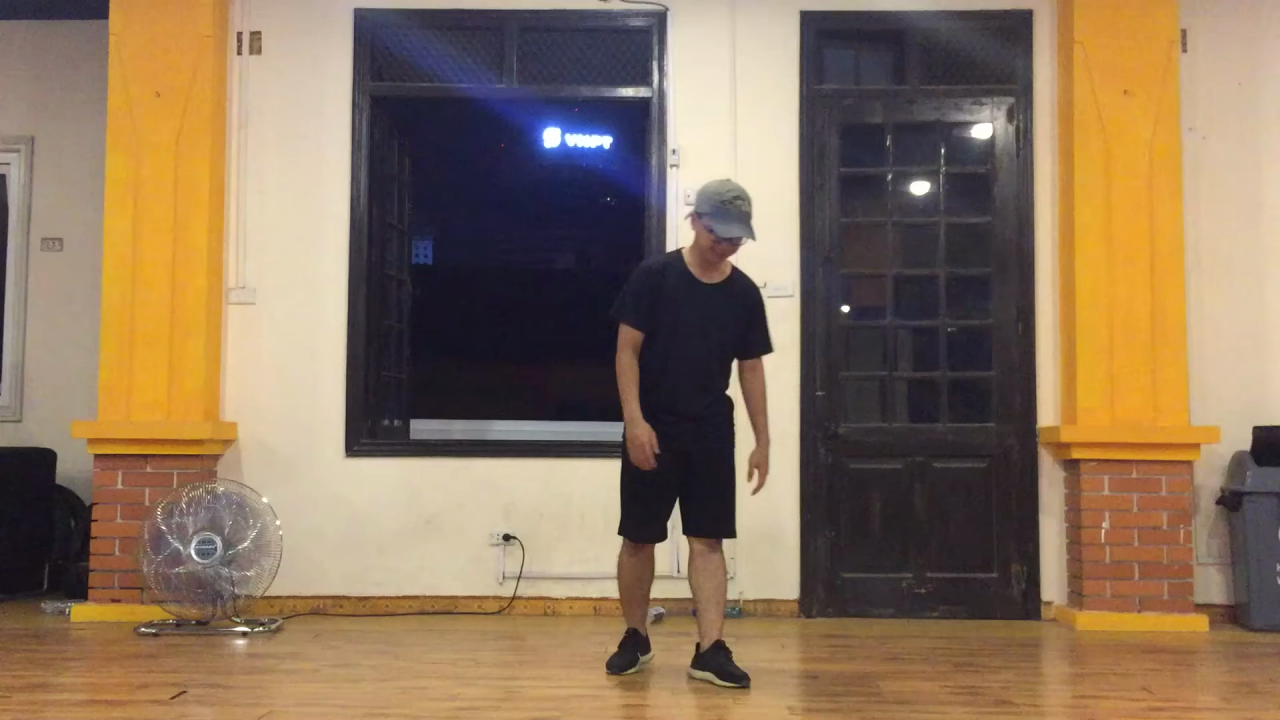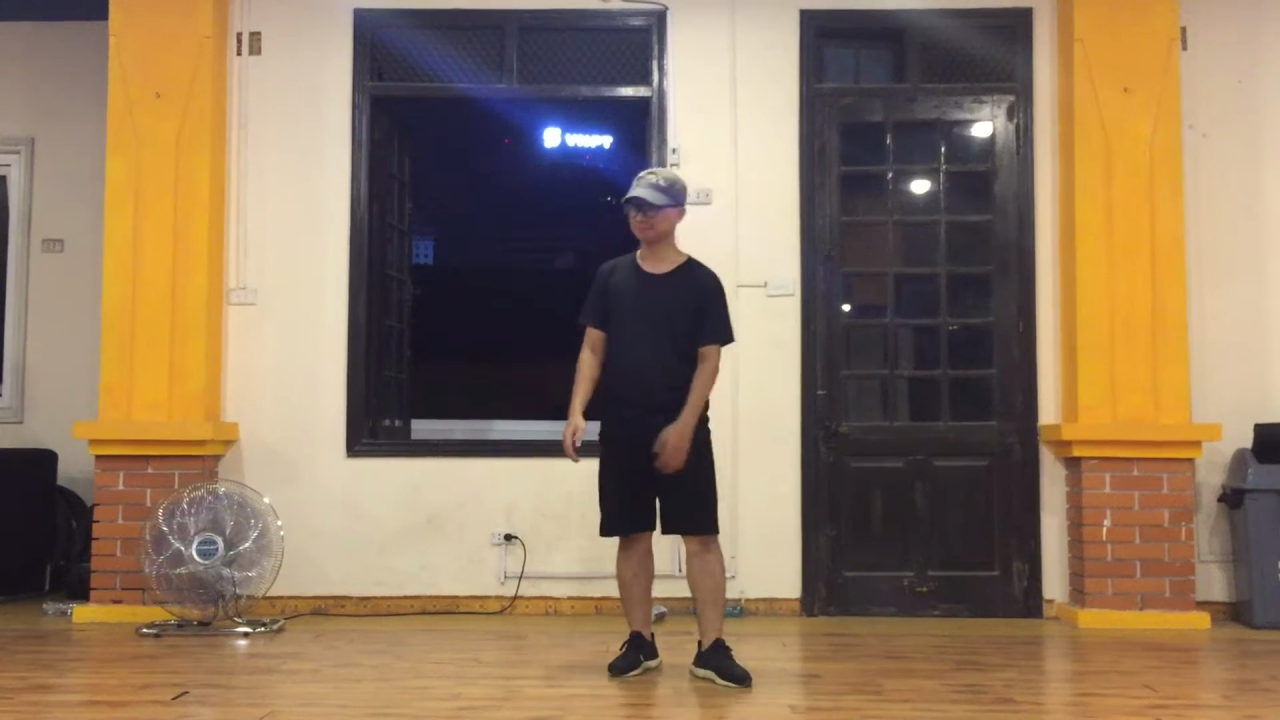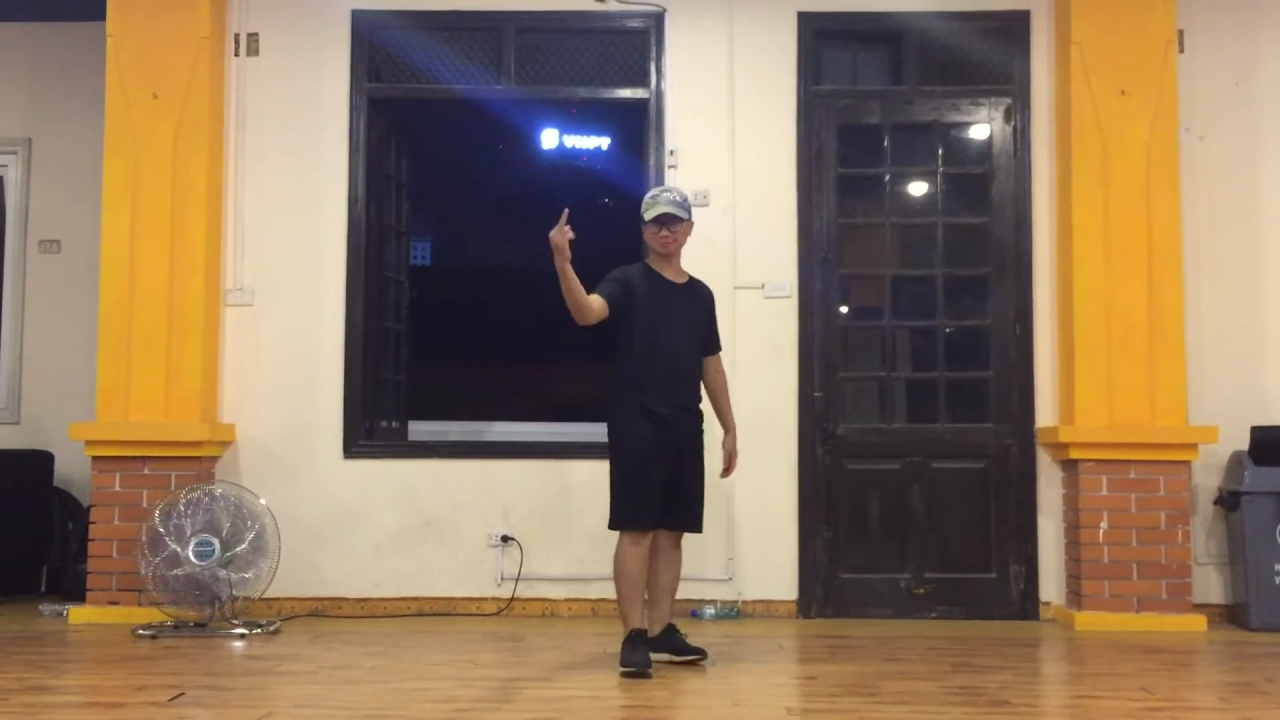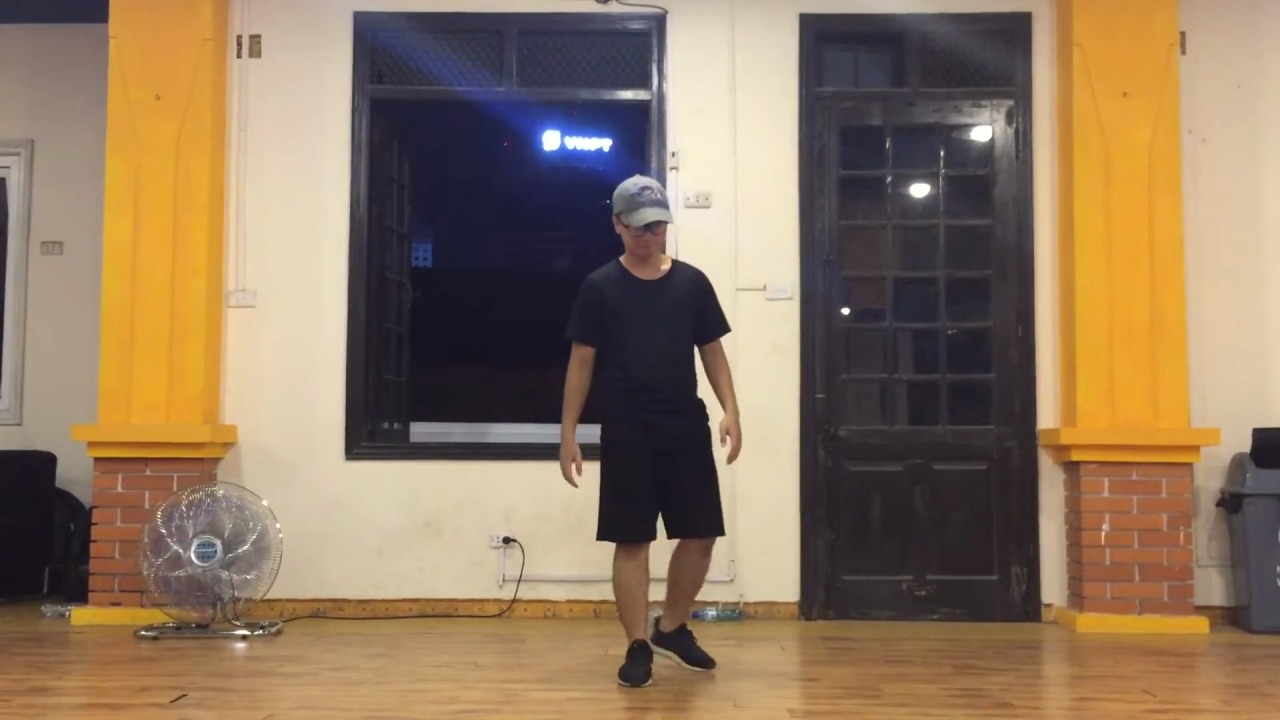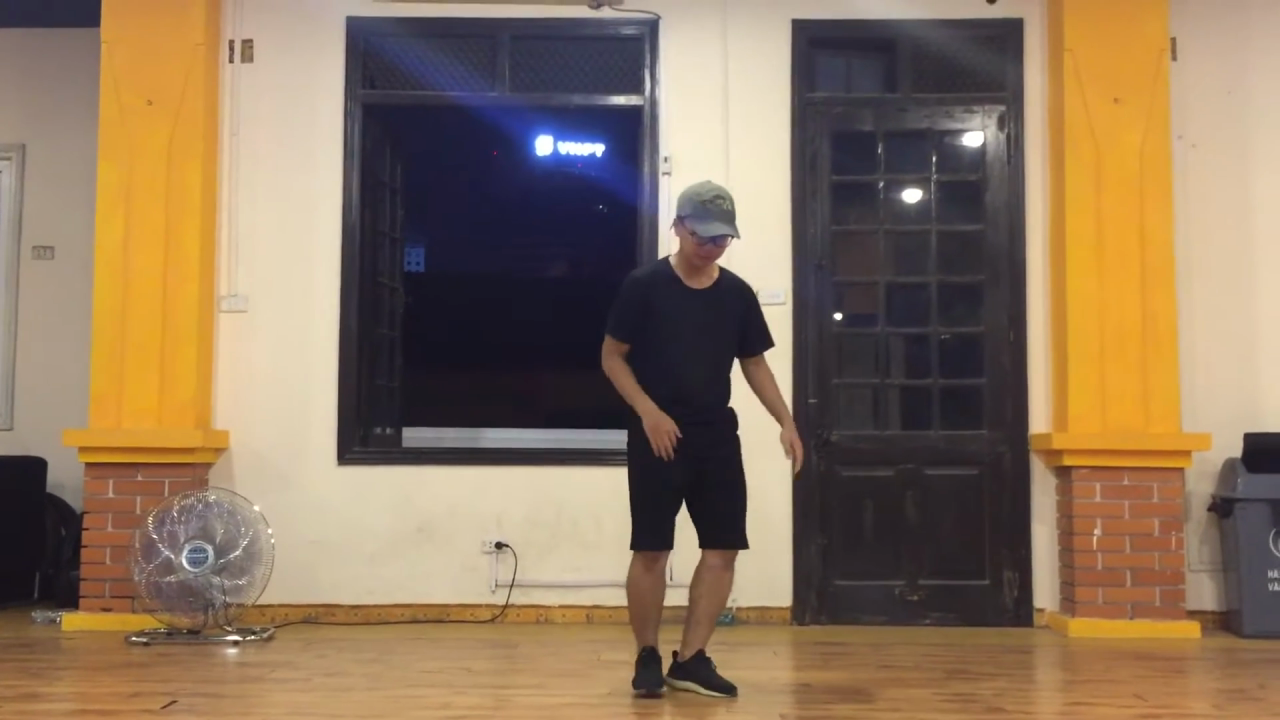
dt=1s
person 1, frame 1
left shoulder: (745, 294)
right shoulder: (654, 276)
left elbow: (751, 368)
right elbow: (627, 351)
left wrist: (763, 440)
right wrist: (635, 421)
left hip: (712, 432)
right hip: (652, 428)
left knee: (708, 538)
right knee: (639, 537)
left ankle: (710, 649)
right ankle: (635, 636)
person 1, frame 2
left shoulder: (702, 282)
right shoulder: (611, 276)
left elbow: (709, 361)
right elbow: (593, 348)
left wrist: (683, 426)
right wrist: (576, 412)
left hip: (679, 427)
right hip: (622, 428)
left knee: (701, 535)
right knee: (631, 535)
left ankle: (711, 648)
right ankle: (640, 640)
person 1, frame 3
left shoulder: (701, 294)
right shoulder: (627, 281)
left elbow: (711, 366)
right elbow: (587, 312)
left wrist: (729, 429)
right wrist: (563, 265)
left hip: (686, 426)
right hip: (637, 422)
left knee: (671, 532)
right knee: (636, 530)
left ankle: (660, 631)
right ankle: (634, 636)
person 1, frame 4
left shoulder: (692, 282)
right shoulder: (600, 287)
left elbow: (712, 351)
right elbow: (581, 363)
left wrist: (731, 411)
right wrist: (569, 433)
left hip: (687, 427)
right hip: (626, 433)
left knee: (700, 534)
right knee: (631, 541)
left ankle: (673, 628)
right ankle: (638, 647)
person 1, frame 5
left shoulder: (738, 295)
right shoulder: (644, 285)
left elbow: (755, 365)
right elbow: (614, 356)
left wrist: (789, 425)
right wrist: (649, 411)
left hip: (717, 435)
right hip: (658, 436)
left knee: (722, 549)
right knee: (650, 550)
left ankle: (690, 659)
right ankle: (647, 656)
